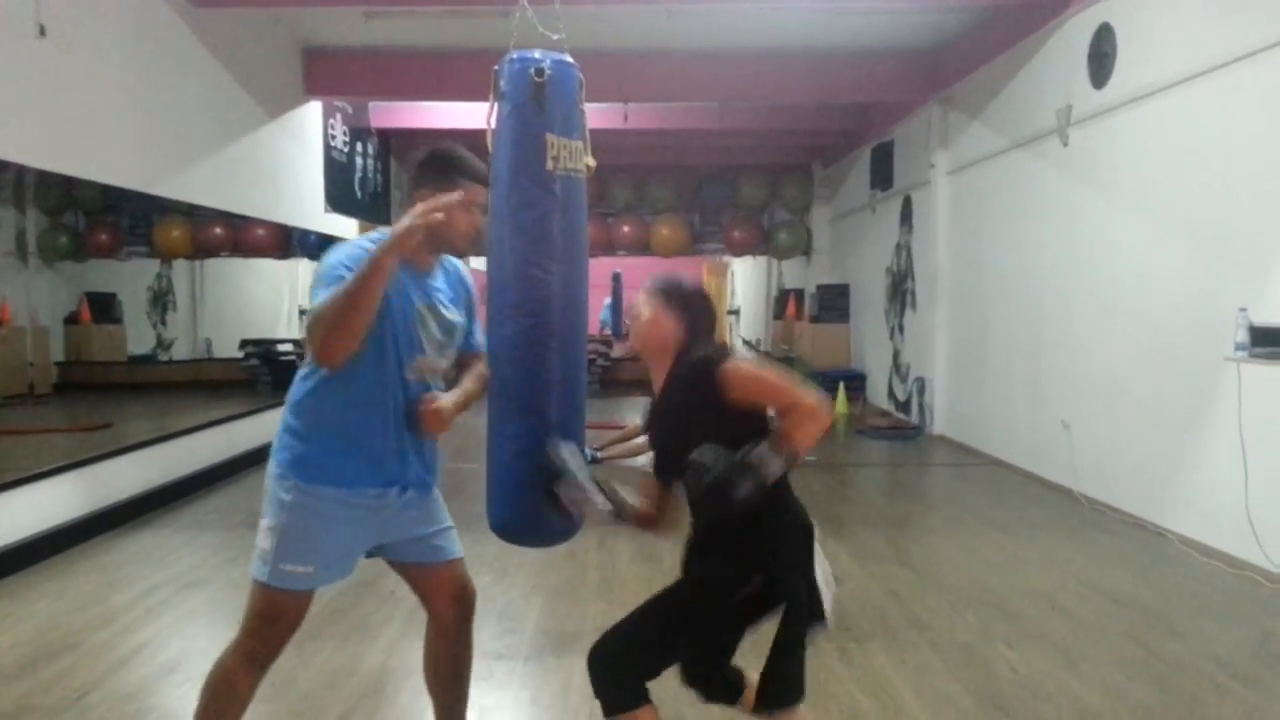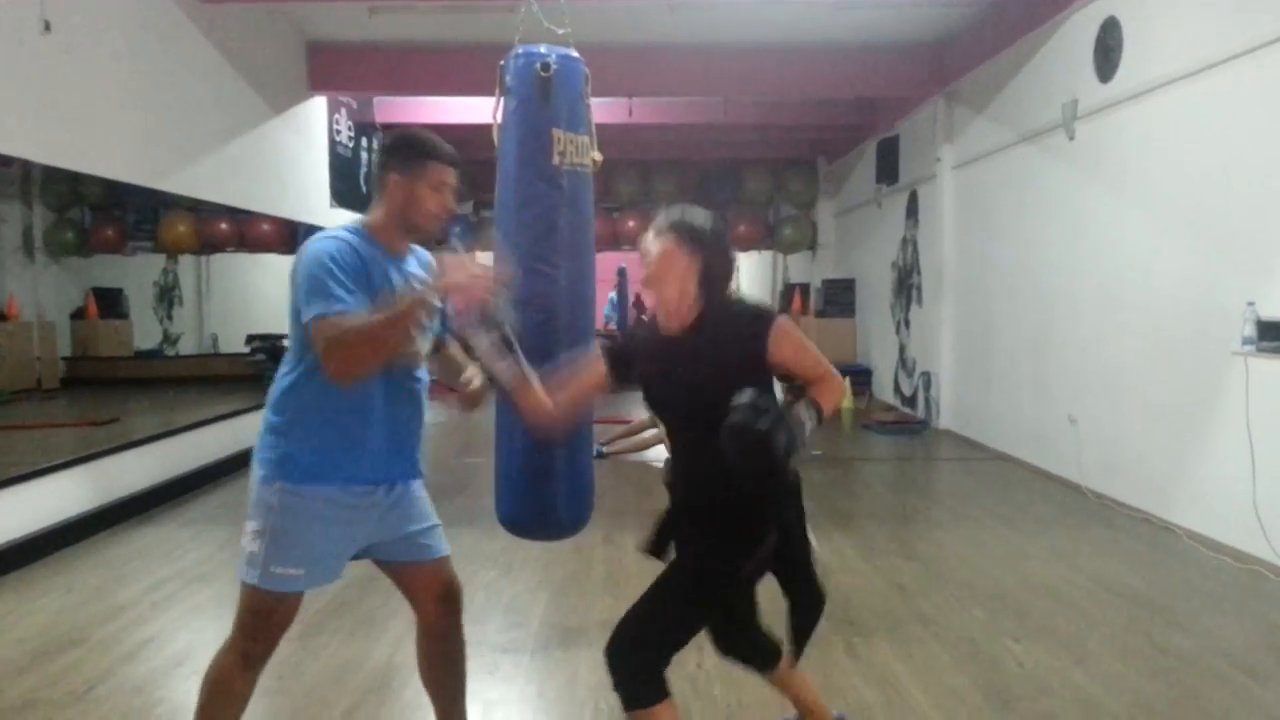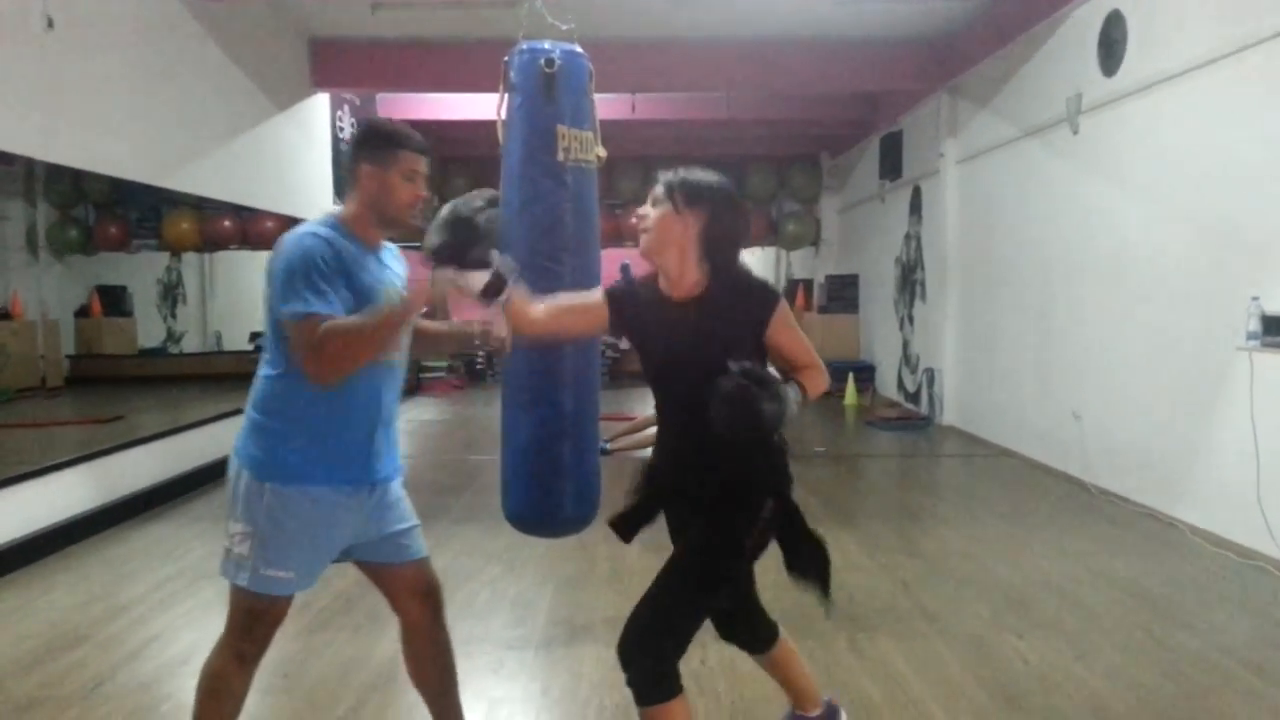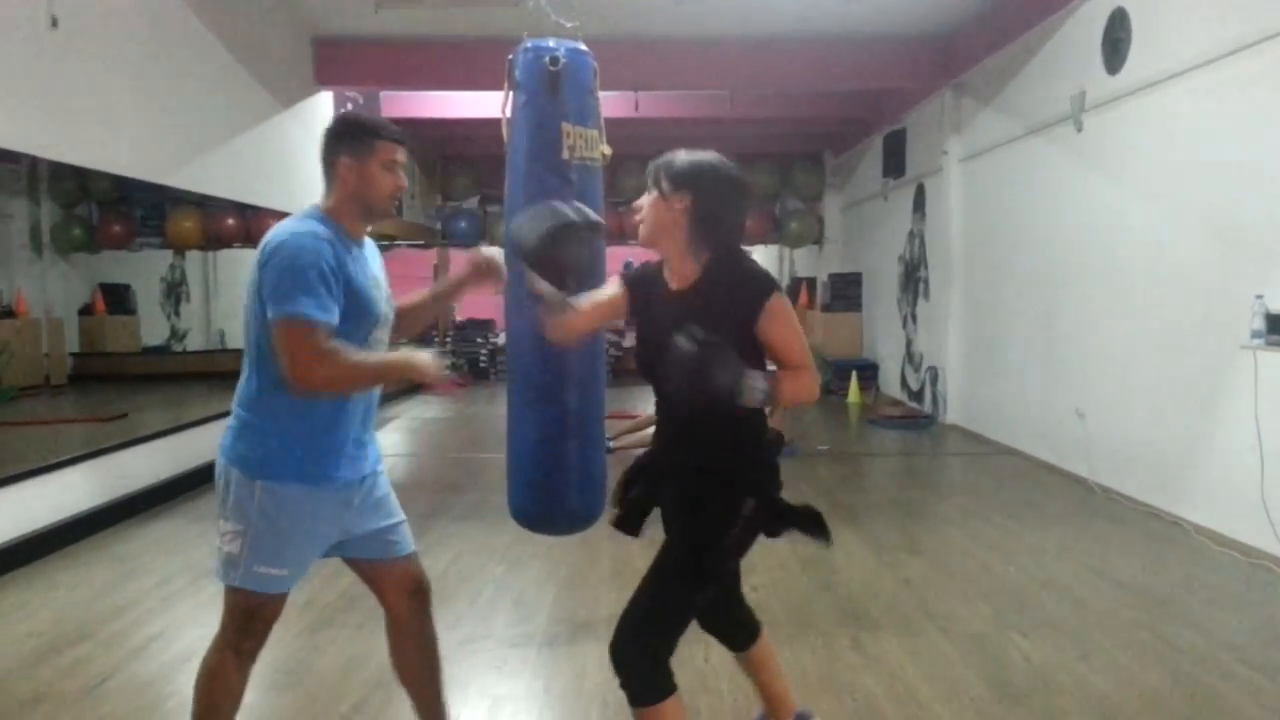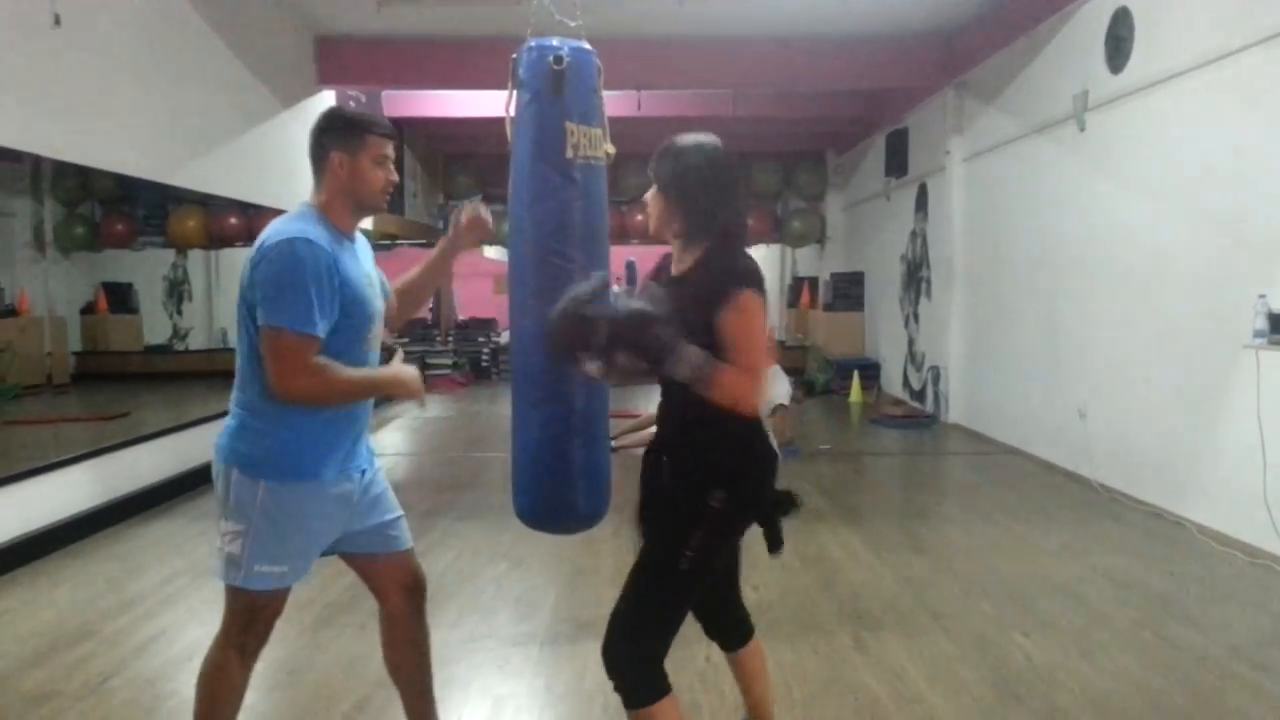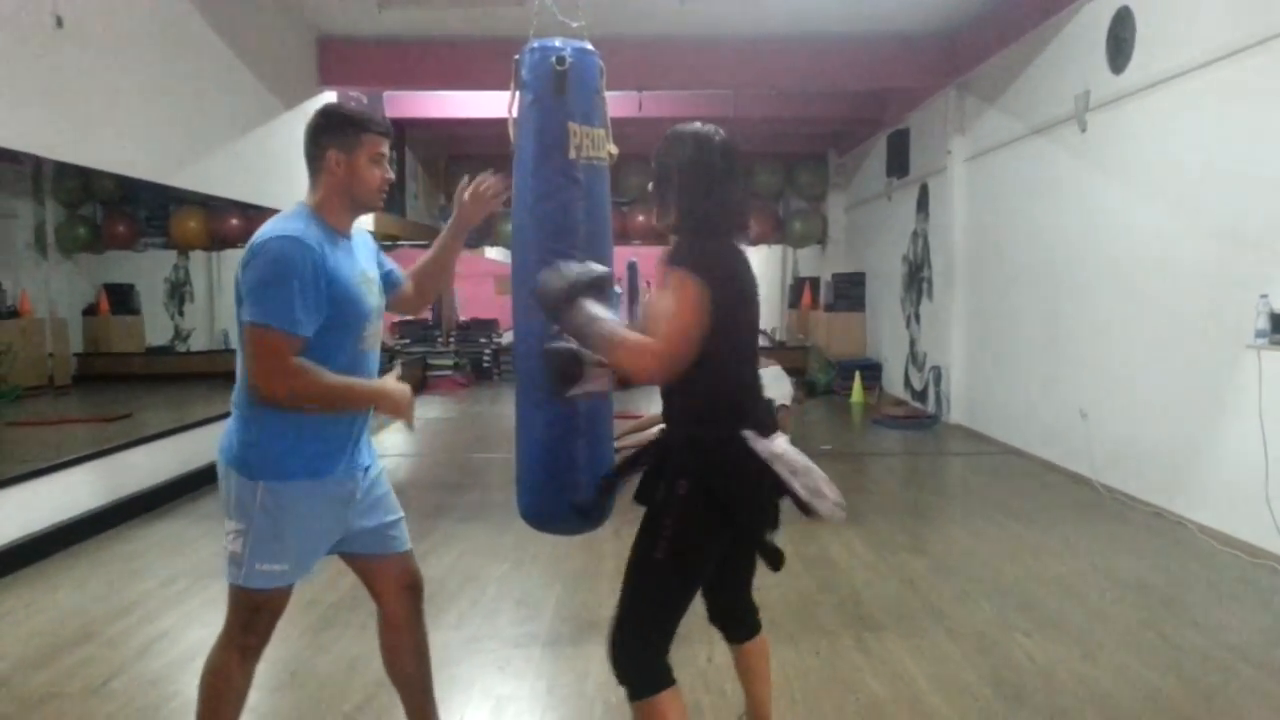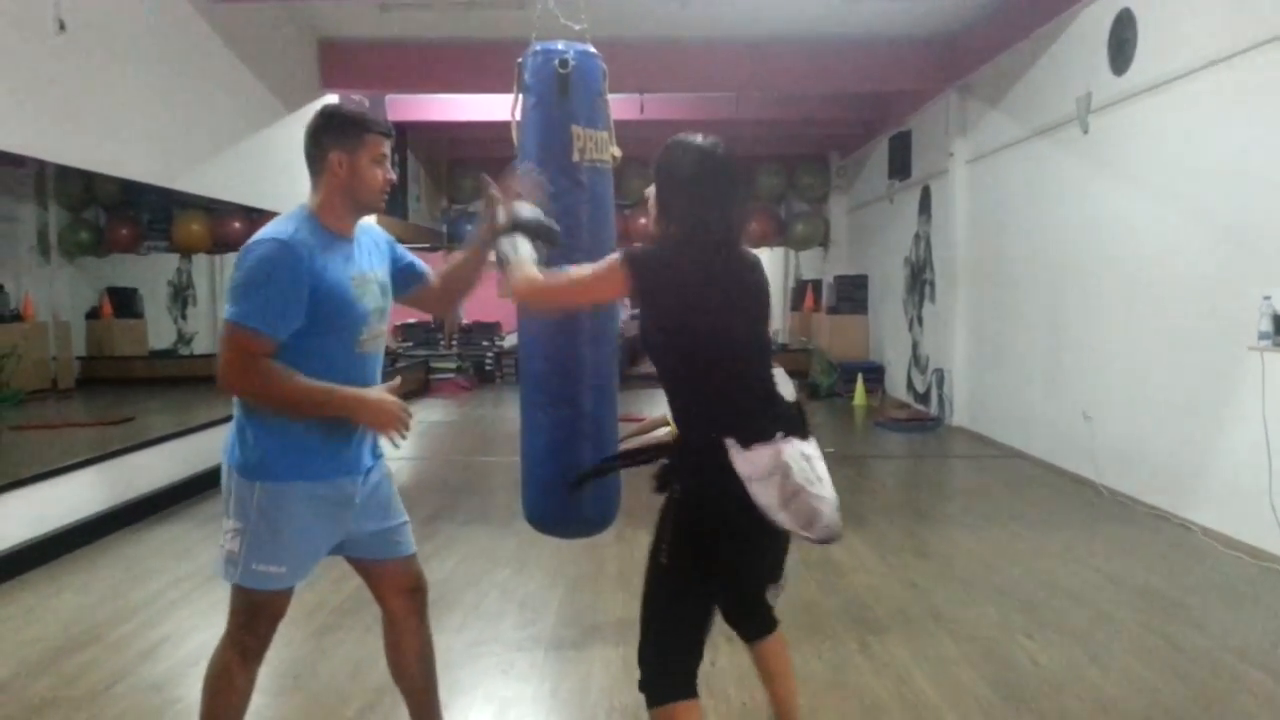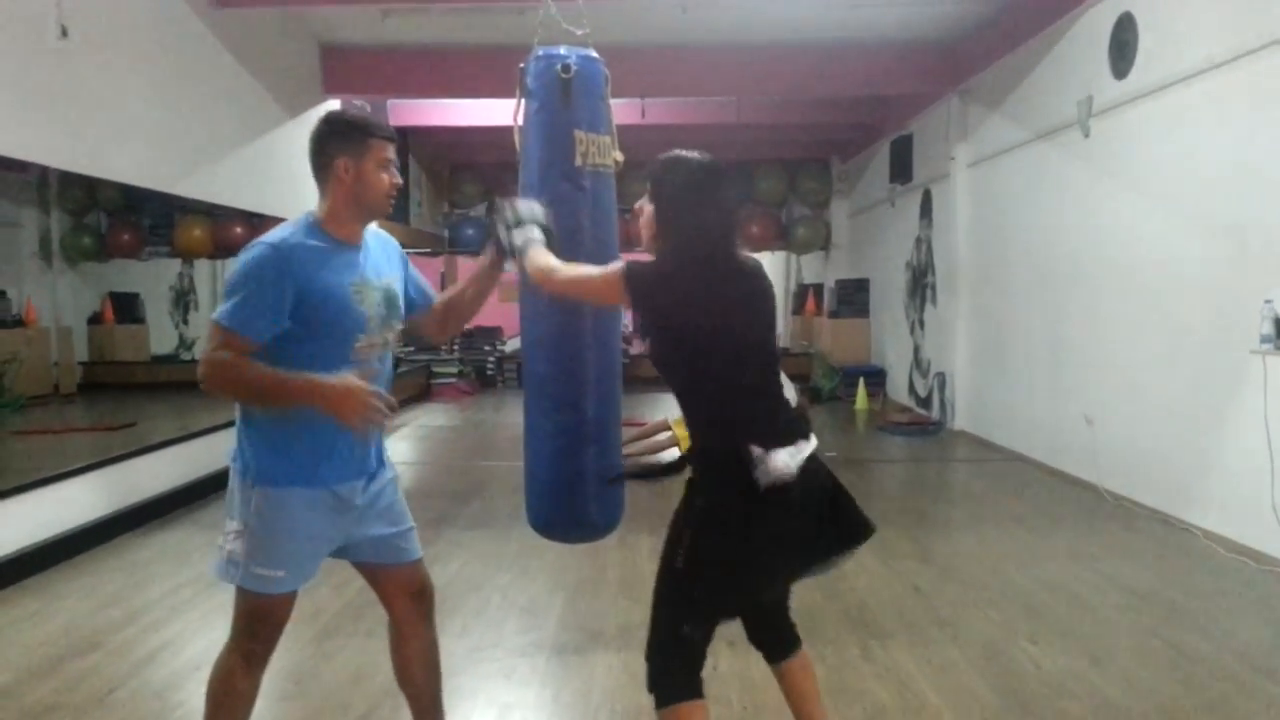
dt=0.1s
person 1, frame 1
left shoulder: (458, 277)
right shoulder: (354, 261)
left elbow: (474, 366)
right elbow: (327, 347)
left wrist: (455, 399)
right wrist: (393, 247)
left hip: (409, 480)
right hip: (322, 481)
left knee: (455, 601)
right knee: (264, 638)
person 1, frame 2
left shoulder: (424, 265)
right shoulder: (332, 254)
right elbow: (342, 361)
left wrist: (471, 373)
right wrist: (430, 295)
left hip: (394, 478)
right hip: (307, 480)
left knee: (441, 598)
right knee: (256, 637)
person 1, frame 3
left shoulder: (388, 258)
right shoulder: (312, 250)
right elbow: (324, 359)
left wrist: (459, 333)
right wrist: (412, 306)
left hip: (372, 473)
right hip: (290, 478)
left knee: (422, 597)
right knee: (249, 634)
person 1, frame 4
left shoulder: (363, 247)
right shoulder: (298, 247)
left elbow: (383, 324)
right elbow: (309, 369)
left wrist: (456, 285)
right wrist: (406, 365)
left hip: (354, 468)
right hip: (278, 475)
left knee: (409, 593)
right knee: (244, 631)
person 1, frame 5
left shoulder: (353, 244)
right shoulder: (294, 248)
left elbow: (389, 311)
right elbow: (291, 379)
left wrist: (451, 247)
right wrist: (391, 380)
left hip: (350, 464)
right hip: (276, 474)
left knee: (404, 588)
right knee: (247, 629)
person 1, frame 6
left shoulder: (359, 241)
right shoulder: (287, 248)
left elbow: (409, 297)
right elbow: (271, 377)
left wrist: (460, 225)
right wrist: (378, 394)
left hip: (353, 465)
right hip: (279, 474)
left knee: (402, 590)
right knee: (250, 628)
person 1, frame 7
left shoulder: (375, 242)
right shoulder: (278, 253)
left elbow: (438, 297)
right elbow: (236, 373)
left wrist: (491, 230)
right wrist: (351, 403)
left hip: (360, 470)
right hip: (280, 476)
left knee: (407, 595)
right knee: (250, 631)
person 1, frame 8
left shoulder: (384, 249)
right shoulder: (277, 258)
left elbow: (439, 322)
right elbow: (217, 369)
left wrist: (497, 259)
right wrist: (317, 390)
left hip: (367, 474)
right hip: (284, 481)
left knee: (414, 599)
right knee: (255, 635)
person 2, frame 1
left shoulder: (713, 370)
right shoulder: (664, 410)
left elbow: (814, 409)
right elbow: (655, 516)
left hip: (761, 554)
right hip: (722, 554)
left knee: (611, 663)
right knee: (705, 670)
person 2, frame 2
left shoulder: (749, 325)
right shoulder: (635, 348)
left elbow: (830, 383)
right elbow: (547, 411)
left wrist: (793, 424)
right wrist: (497, 352)
left hip: (755, 513)
right hip: (698, 515)
left knee: (633, 653)
right knee: (736, 636)
person 2, frame 3
left shoulder: (748, 299)
right shoulder: (632, 300)
left elbow: (815, 374)
right elbow: (533, 322)
right wrist: (487, 274)
left hip: (747, 491)
right hip: (681, 484)
left knee: (643, 646)
right knee: (735, 614)
person 2, frame 4
left shoulder: (751, 289)
right shoulder: (643, 285)
left elbow: (806, 382)
right elbow: (563, 327)
left wrist: (737, 383)
right wrist: (548, 287)
left hip: (734, 483)
right hip: (676, 475)
left knee: (637, 647)
right knee: (719, 610)
person 2, frame 5
left shoulder: (734, 280)
right shoulder: (672, 272)
left elbow: (750, 394)
right elbow: (655, 348)
left wrist: (675, 352)
right wrist: (595, 334)
left hip: (715, 478)
right hip: (708, 463)
left knee: (631, 646)
right knee: (719, 606)
person 2, frame 6
left shoulder: (693, 260)
right shoulder: (716, 255)
left elbow: (649, 362)
left wrist: (578, 309)
left hip: (711, 467)
right hip: (732, 460)
left knee: (637, 642)
right knee: (731, 602)
person 2, frame 7
left shoulder: (658, 265)
right shoulder: (743, 265)
left elbow: (534, 290)
left wrist: (512, 238)
left hip: (713, 472)
left knee: (667, 652)
right knee: (747, 603)
person 2, frame 8
left shoulder: (662, 277)
right shoulder: (745, 273)
left elbow: (548, 274)
left wrist: (523, 228)
left hip: (731, 474)
right hip: (783, 468)
left knee: (672, 653)
right knee: (766, 617)
